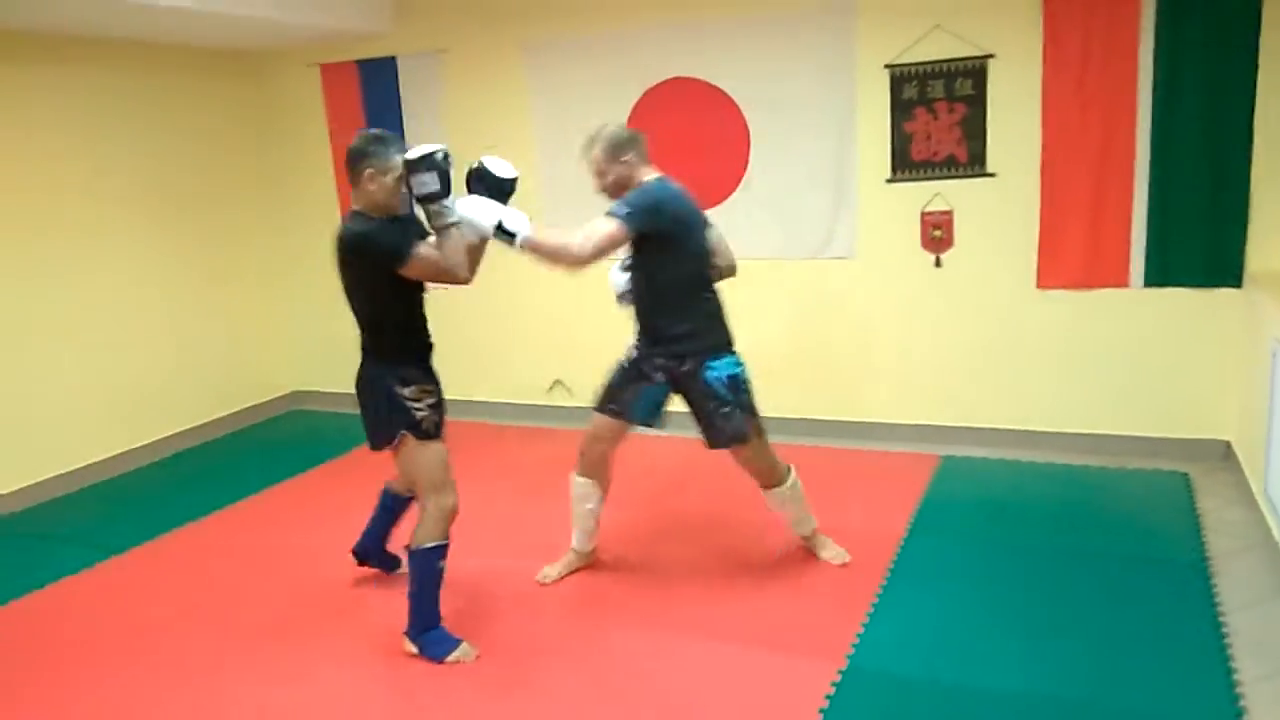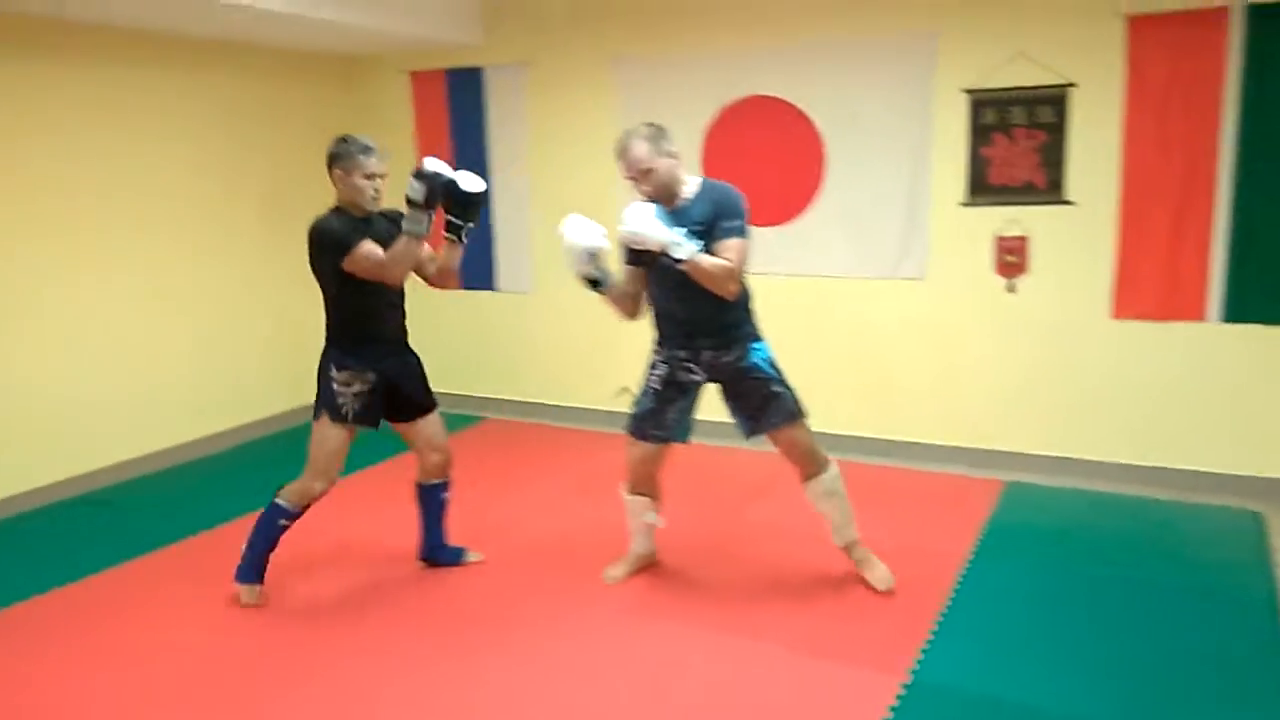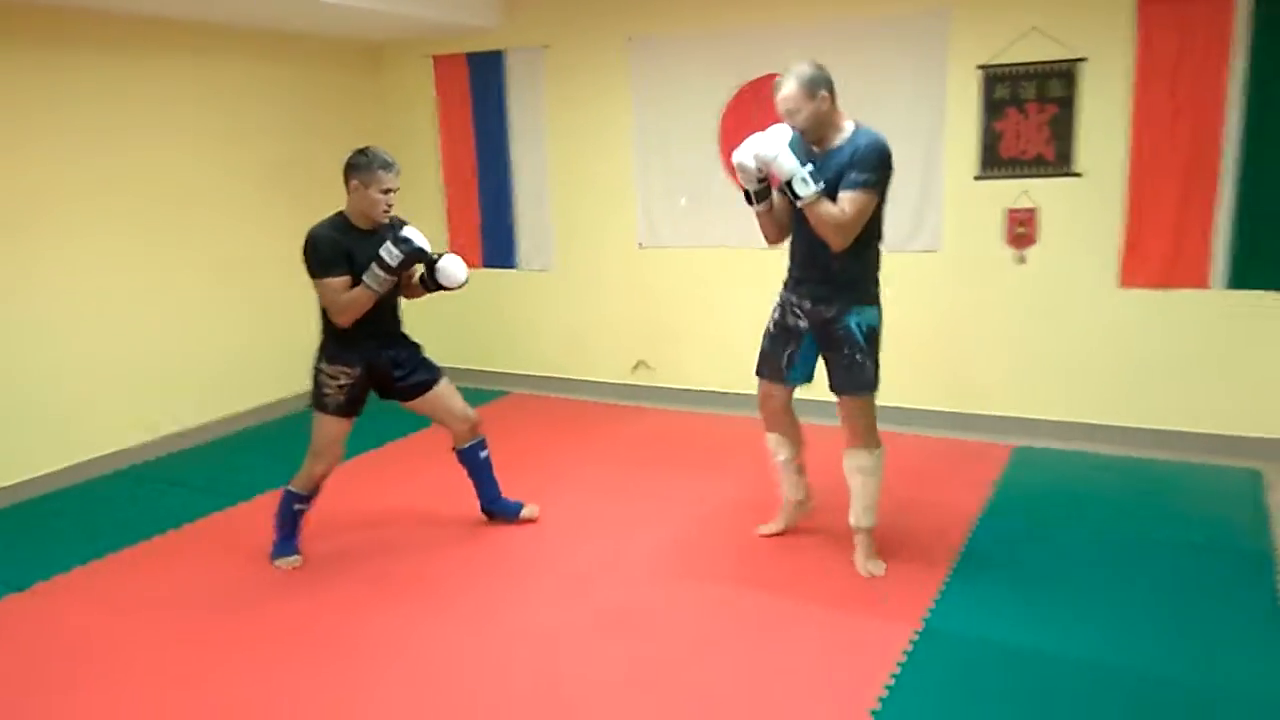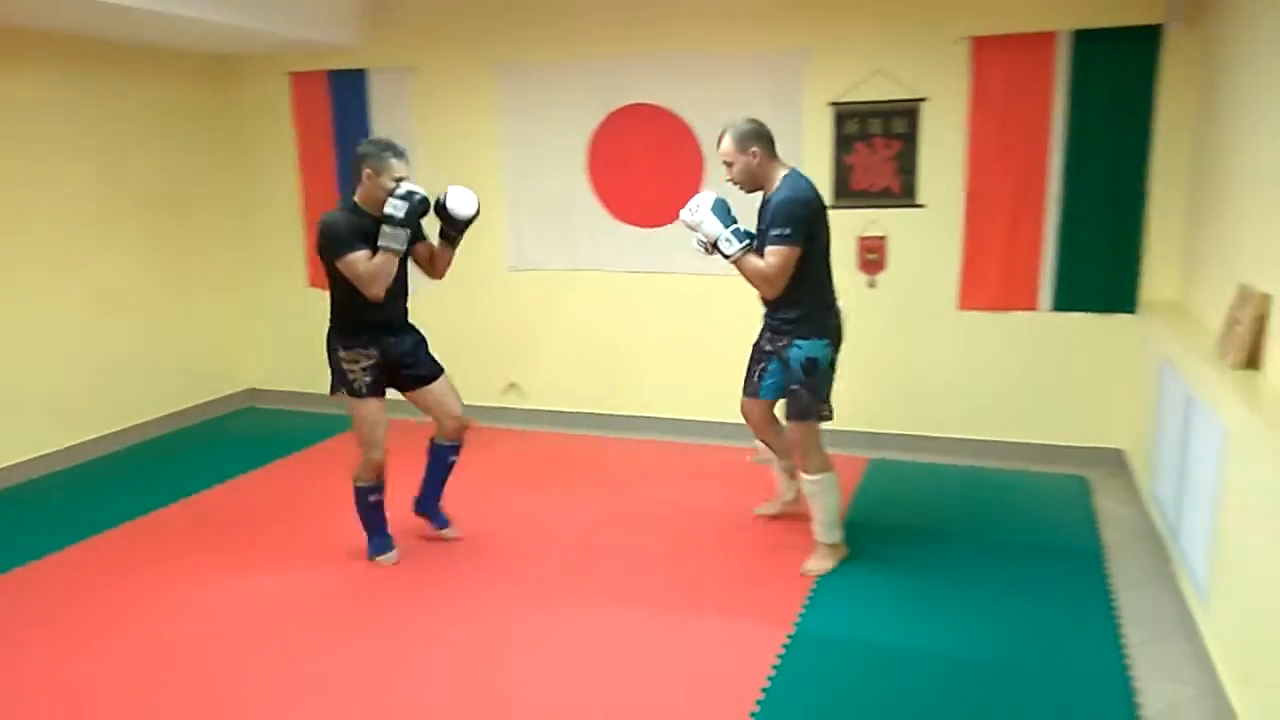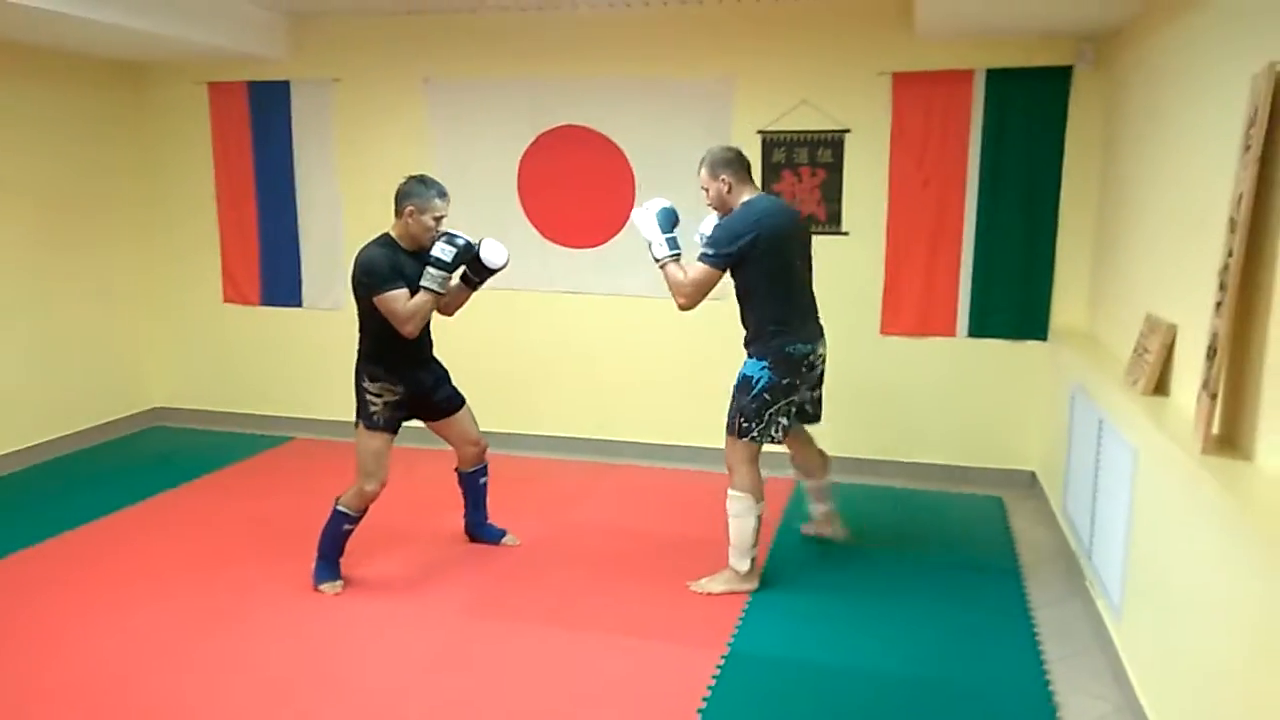
dt=0.5s
person 1, frame 1
left shoulder: (652, 200)
right shoulder: (660, 197)
left elbow: (579, 253)
right elbow: (724, 264)
left wrist: (510, 229)
left hip: (702, 356)
right hip: (653, 349)
left knee: (755, 457)
right knee: (593, 444)
left ankle: (810, 534)
right ankle: (581, 547)
person 1, frame 2
left shoulder: (719, 199)
right shoulder: (641, 219)
left elbow: (729, 281)
right elbow: (630, 308)
left wrist: (671, 243)
right wrist: (594, 273)
left hip: (736, 346)
right hip: (675, 354)
left knee: (801, 448)
right knee: (640, 461)
left ankle: (853, 549)
right ankle: (642, 550)
person 1, frame 3
left shoulder: (868, 150)
right shoulder: (797, 150)
left elbow: (840, 233)
right elbow: (776, 234)
left wrist: (795, 176)
right wrist: (757, 188)
left hip: (850, 304)
right hip: (797, 296)
left knee: (857, 418)
right knee: (772, 400)
left ankle: (864, 535)
right ankle: (794, 502)
person 1, frame 4
left shoulder: (793, 199)
right shoulder: (777, 195)
left elbow: (769, 280)
left wrist: (723, 236)
right wrist: (722, 239)
left hip: (809, 332)
right hip: (783, 327)
left knee: (798, 433)
right knee: (754, 410)
left ankle: (831, 542)
right ankle: (790, 494)
person 1, frame 5
left shoulder: (740, 224)
right shoulder: (787, 214)
left elbow: (686, 295)
left wrist: (659, 240)
left hip: (774, 354)
right hip: (806, 345)
left knee: (740, 454)
right knee: (794, 432)
left ankle: (741, 570)
right ankle: (825, 518)
person 2, frame 1
left shoulder: (399, 221)
right shoulder: (366, 236)
left elbow: (455, 264)
right elbow: (456, 270)
left wrist: (469, 211)
right wrist: (435, 201)
left hip: (411, 370)
right hip: (394, 379)
left knee: (420, 474)
right knee: (441, 501)
left ankle: (371, 547)
right ankle: (423, 630)
person 2, frame 2
left shoulder: (384, 222)
right shoulder: (329, 230)
left elbow: (440, 276)
right elbow: (390, 271)
left wrist: (457, 223)
right wrist: (416, 209)
left hip: (396, 359)
right hip: (349, 366)
left knee: (438, 454)
right knee: (319, 480)
left ankle: (435, 547)
right ankle: (250, 567)
person 2, frame 3
left shoulder: (392, 231)
right shoulder: (324, 240)
right elbow: (342, 315)
left wrist: (429, 280)
right wrist: (382, 270)
left hip: (396, 349)
right hip: (345, 359)
left knee: (465, 420)
right knee: (320, 465)
left ankle: (495, 504)
right ankle: (285, 538)
person 2, frame 4
left shoulder: (398, 216)
right shoulder: (336, 224)
left elbow: (435, 269)
right elbow: (375, 287)
left wrist: (452, 231)
right wrist: (393, 228)
left hip: (400, 336)
right hip: (355, 346)
left knee: (453, 421)
right knee: (374, 454)
left ankle: (428, 505)
right ankle: (377, 535)
person 2, frame 5
left shoulder: (424, 252)
right shoulder: (375, 260)
left elbow: (445, 307)
right elbow: (408, 323)
left wrist: (473, 276)
right wrist: (439, 270)
left hip: (424, 370)
right hip: (382, 380)
left knee: (474, 446)
right knee: (369, 486)
left ankle: (477, 525)
right ankle: (326, 563)
